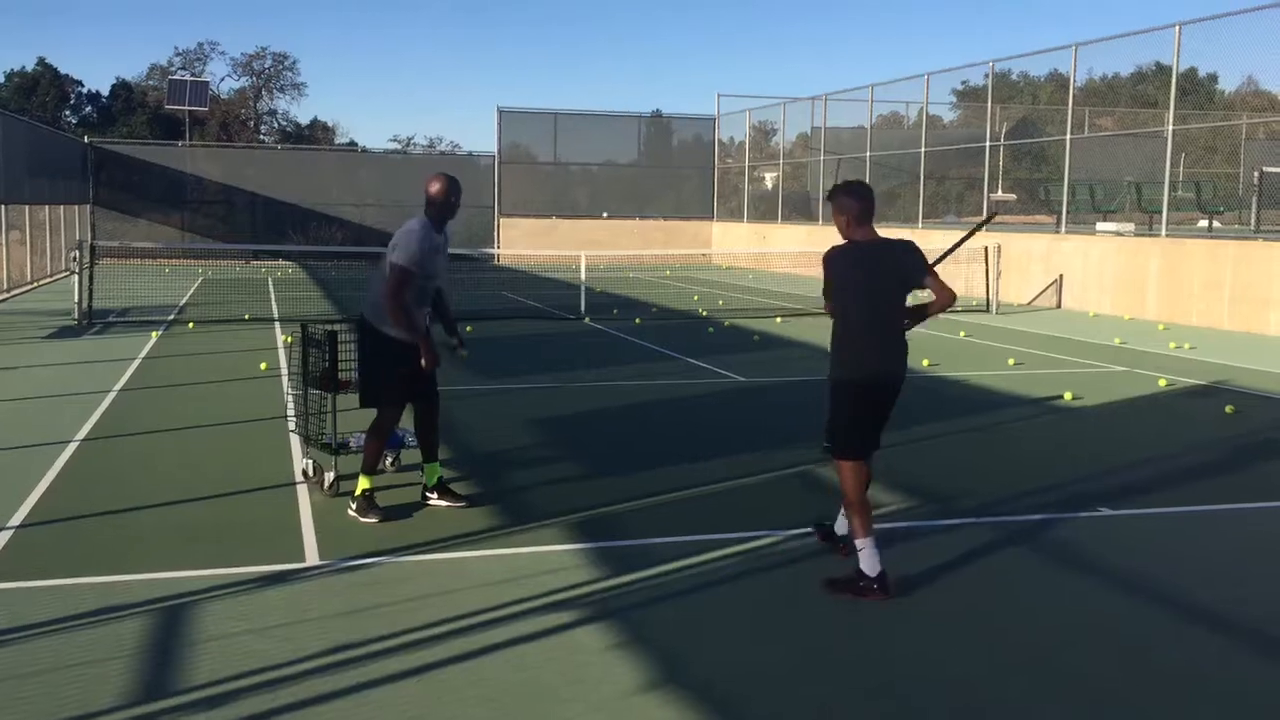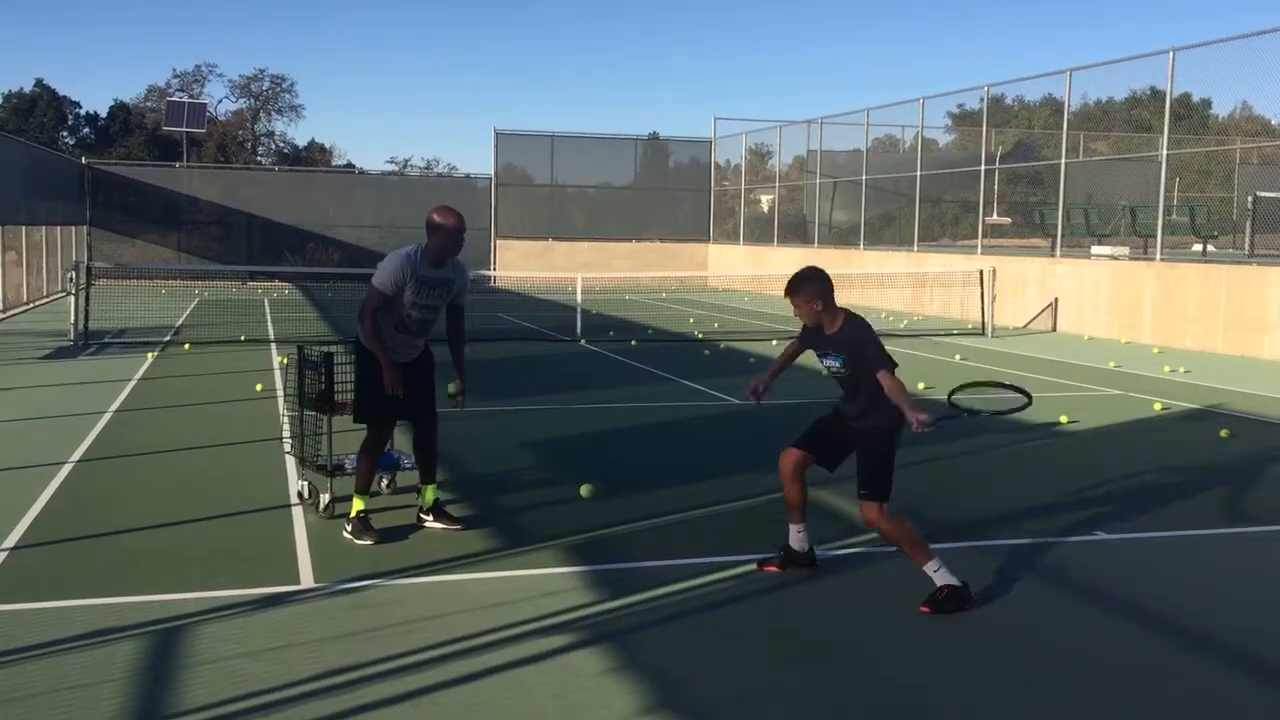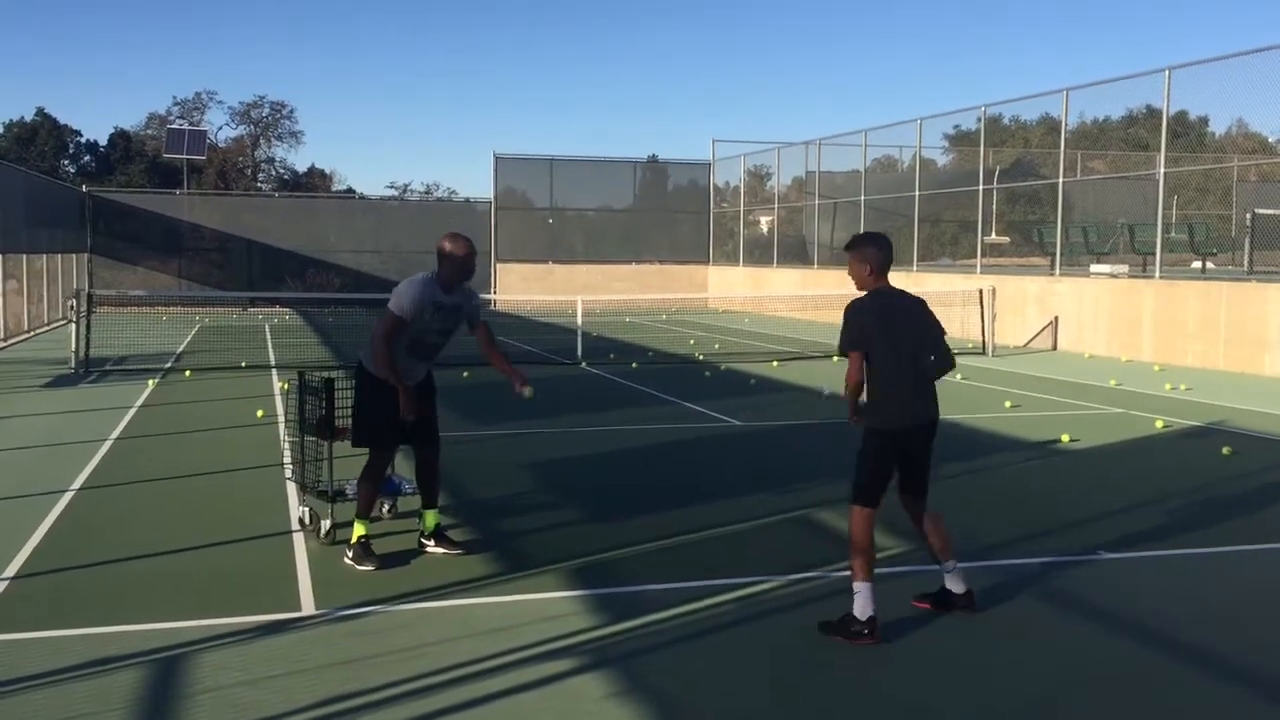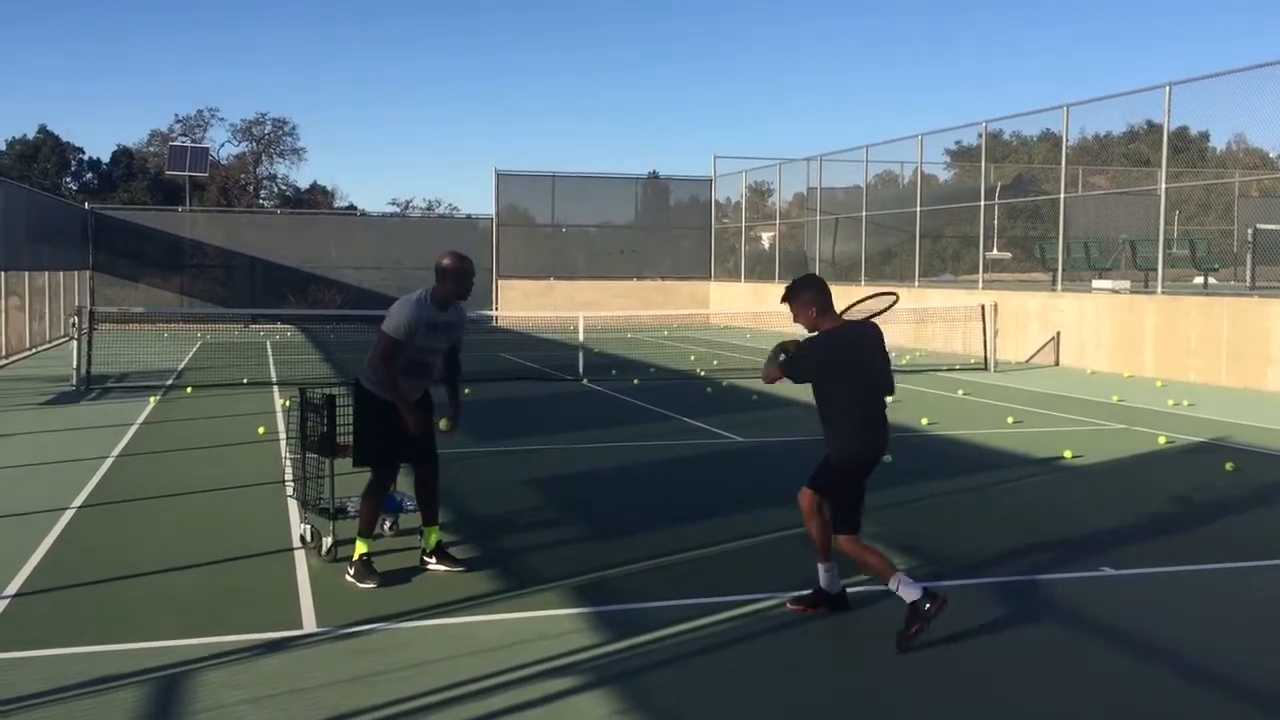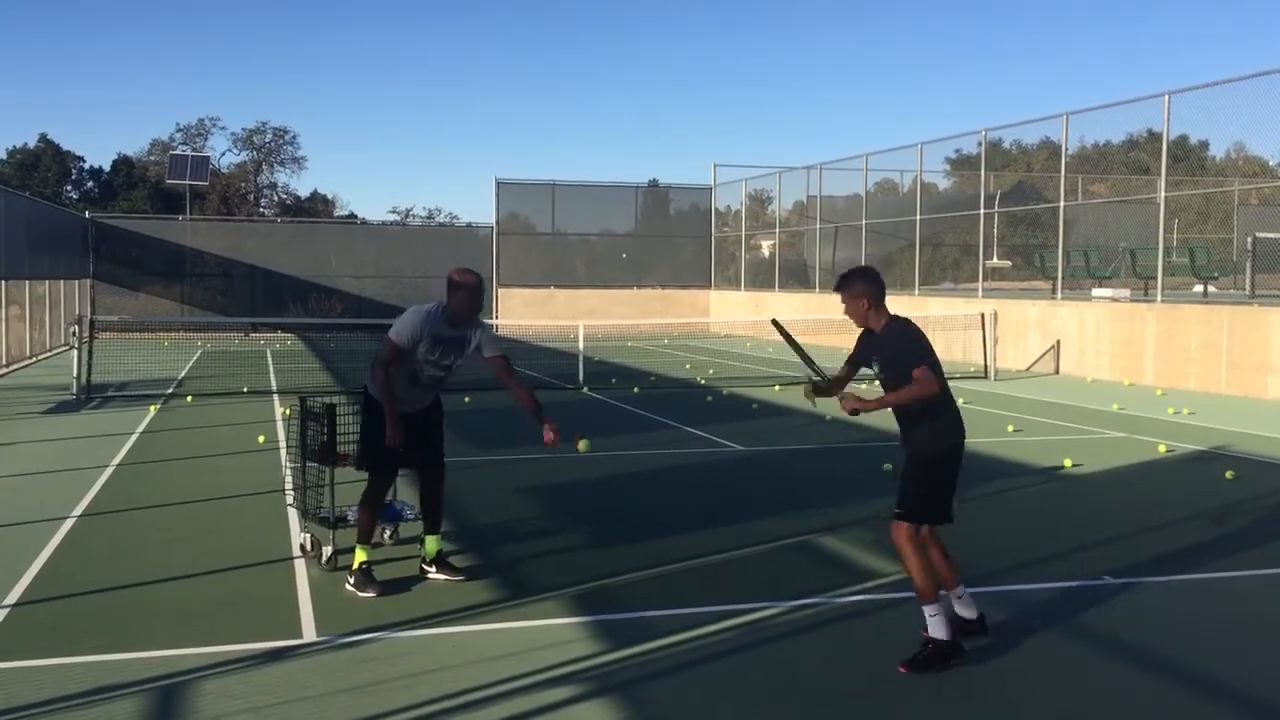
dt=1s
person 1, frame 1
left shoulder: (836, 258)
right shoulder: (904, 252)
right elbow: (946, 296)
right wrist: (917, 313)
left hip: (853, 373)
right hip: (892, 371)
left knee: (848, 463)
right knee: (861, 454)
left ankle: (870, 573)
right ankle: (843, 527)
person 1, frame 2
left shoulder: (859, 337)
right shoulder: (818, 328)
left elbow: (890, 382)
right elbow: (794, 346)
left wrist: (912, 411)
right wrist: (767, 378)
left hip: (876, 423)
right hip: (848, 413)
left knee: (873, 513)
right knee: (790, 462)
left ankle: (950, 586)
right ankle: (798, 550)
person 1, frame 3
left shoulder: (860, 309)
right shoulder: (914, 305)
left elbow: (854, 376)
right elbow: (946, 362)
left wrist: (854, 403)
left hip: (890, 423)
right hip: (924, 418)
left knee: (862, 513)
right knee: (914, 503)
left ankle: (862, 617)
right ankle: (957, 588)
person 1, frame 4
left shoulder: (811, 351)
right shoulder: (870, 332)
left elbow: (769, 376)
right elbow: (887, 389)
left wrist: (778, 351)
left hip: (850, 450)
right hip: (871, 440)
left knee: (846, 540)
right knee: (809, 500)
left ankle: (918, 598)
right ankle: (830, 588)
person 1, frame 5
left shoulder: (903, 334)
right shoulder: (872, 338)
left elbow: (930, 385)
right elbow: (843, 377)
left wrist: (871, 404)
right wrist: (825, 387)
left hip: (939, 443)
right hip: (922, 443)
left knee: (906, 533)
right knee: (920, 532)
left ankle: (940, 637)
right ankle: (967, 612)
person 2, frame 1
left shoulder: (439, 237)
right shoulder: (415, 237)
right elbow: (393, 297)
left wrist: (452, 332)
right wrist: (424, 343)
left hip: (413, 333)
right hip: (385, 335)
left knee: (428, 404)
right knee: (390, 413)
left ankle: (432, 483)
right ankle: (361, 494)
person 2, frame 2
left shoulder: (458, 272)
right shoulder: (400, 264)
left elbow: (455, 325)
right elbow: (367, 314)
left wrist: (460, 373)
right wrist: (387, 365)
left hip: (417, 355)
right hip: (378, 354)
left knee: (427, 426)
right knee: (380, 432)
left ankle: (428, 505)
right ankle: (357, 514)
person 2, frame 3
left shoulder: (467, 298)
right shoulder: (416, 289)
left elbow: (486, 344)
right elbow: (382, 339)
left wrist: (515, 377)
right wrist: (403, 391)
left hip: (418, 379)
right hip: (379, 379)
left knee: (429, 450)
right knee: (382, 456)
left ankle: (429, 530)
right ankle: (358, 539)
person 2, frame 4
left shoulder: (458, 315)
right shoulder: (410, 309)
left elbow: (451, 360)
right elbow: (380, 362)
left wrist: (454, 401)
right wrist: (405, 410)
left hip: (417, 396)
right hip: (378, 396)
left knee: (428, 467)
right knee: (384, 475)
left ankle: (431, 547)
right ankle: (359, 558)
person 2, frame 5
left shoulder: (479, 332)
right shoulder: (418, 319)
left elbow: (510, 378)
right elbow: (380, 365)
left wrist: (542, 419)
right wrist: (392, 418)
left hip: (425, 406)
right hip: (384, 403)
left knee: (434, 476)
right knee: (381, 481)
left ankle: (431, 557)
right ankle: (359, 566)
